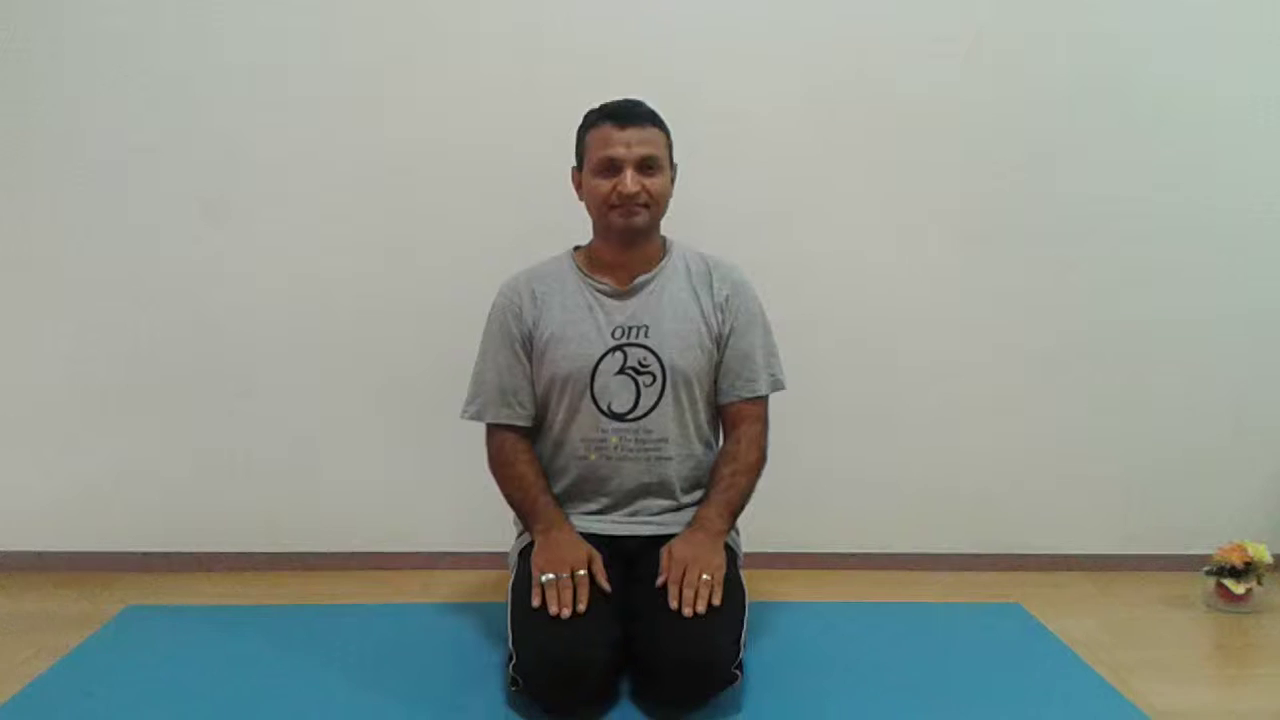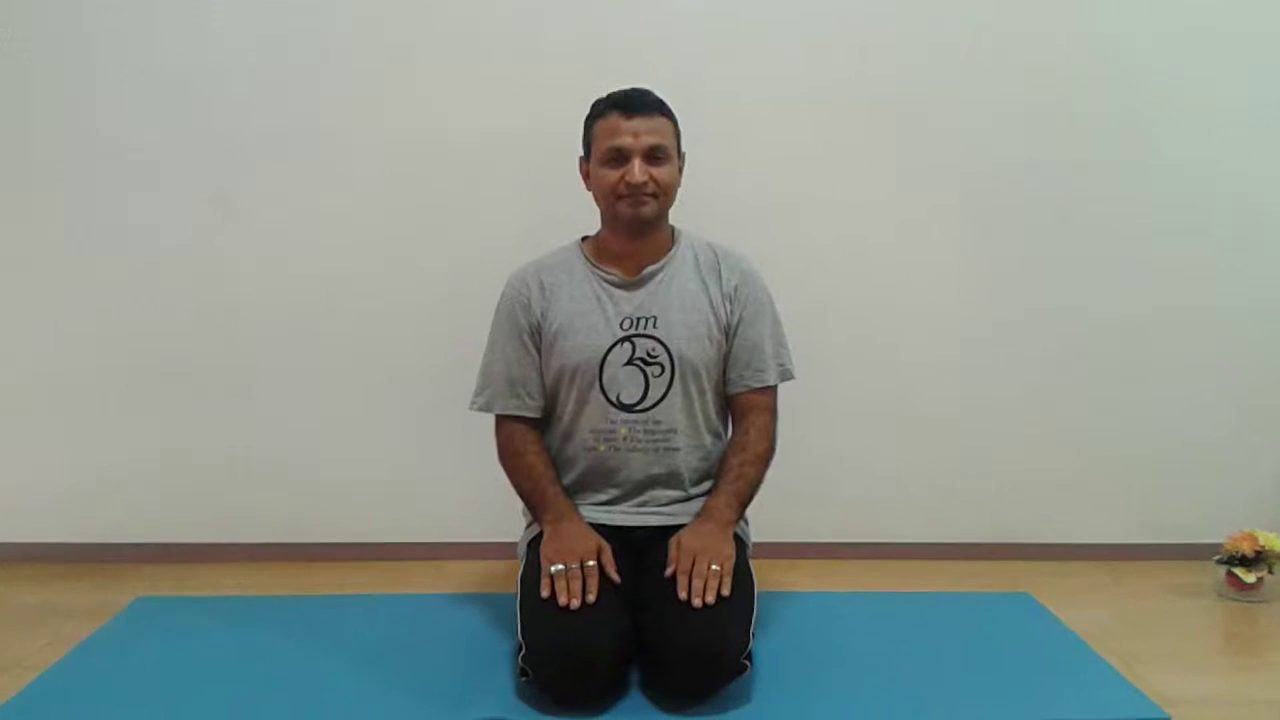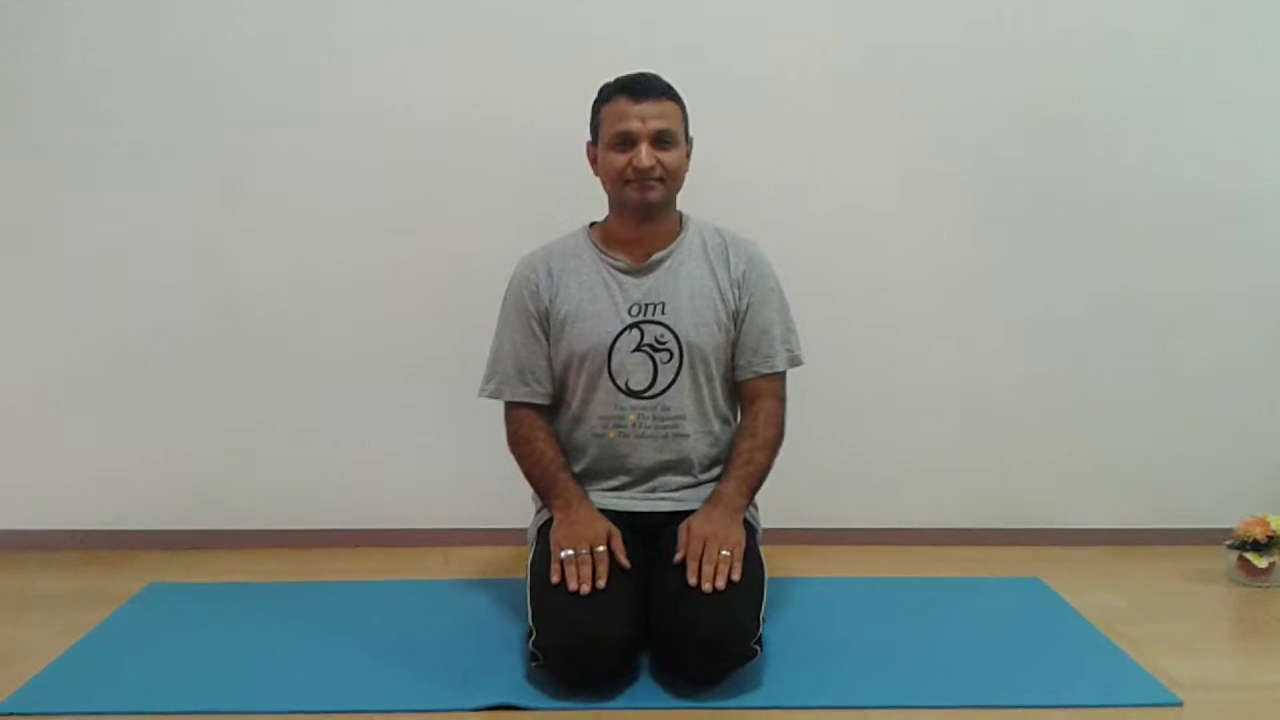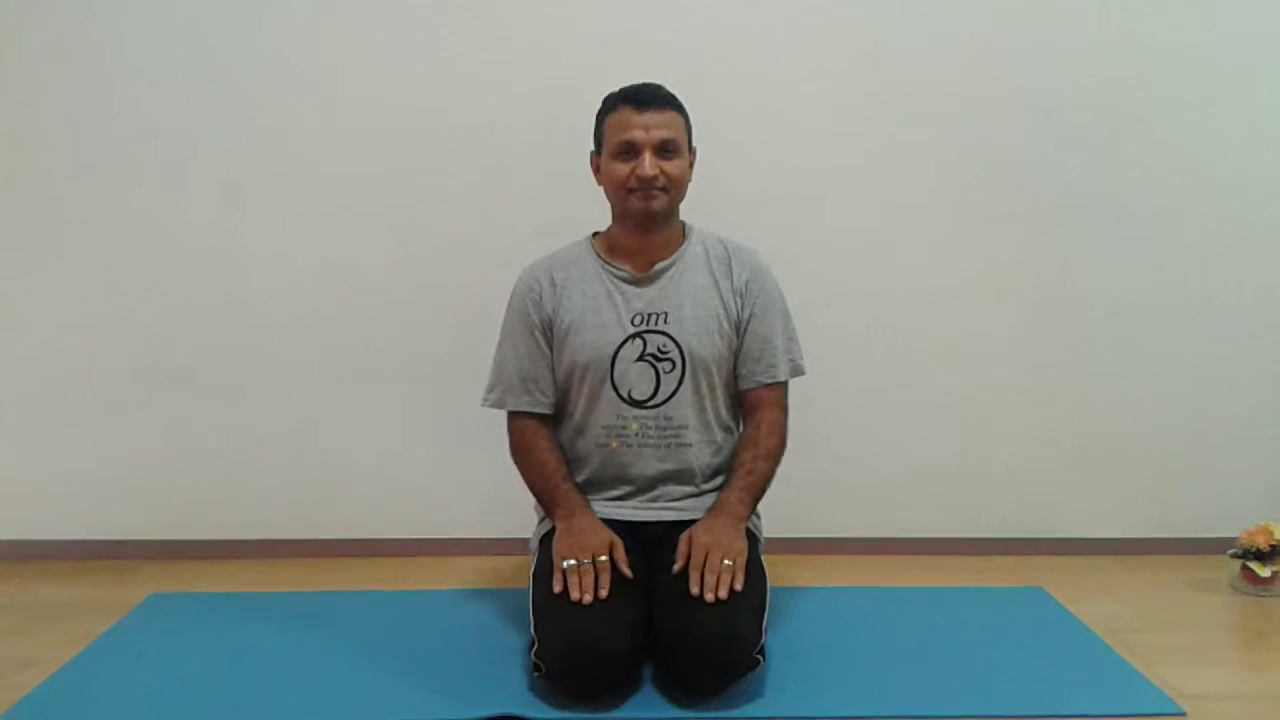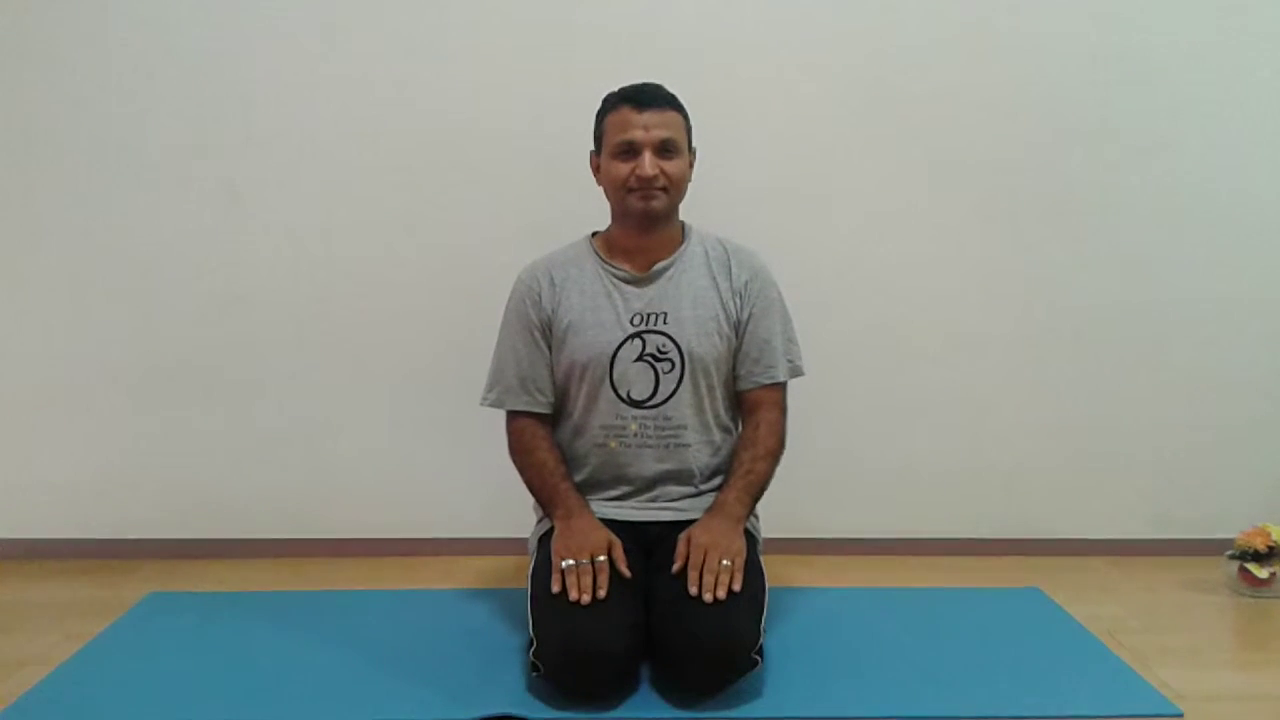
dt=0.4s
person 1, frame 1
left shoulder: (721, 289)
right shoulder: (527, 297)
left elbow: (746, 426)
right elbow: (507, 433)
left wrist: (708, 530)
right wrist: (552, 530)
left hip: (686, 527)
right hip: (568, 528)
left ankle: (644, 617)
right ankle: (603, 619)
person 1, frame 2
left shoulder: (729, 279)
right shoulder: (535, 287)
left elbow: (755, 415)
right elbow: (516, 424)
left wrist: (717, 520)
right wrist: (560, 521)
left hip: (695, 517)
right hip: (576, 519)
left knee: (701, 663)
right knee: (569, 669)
left ankle: (654, 608)
right ankle: (611, 607)
person 1, frame 3
left shoulder: (738, 264)
right shoulder: (543, 274)
left elbow: (763, 402)
right elbow: (525, 412)
left wrist: (726, 507)
right wrist: (570, 507)
left hip: (705, 503)
right hip: (586, 506)
left knee: (713, 647)
right knee: (580, 653)
left ankle: (662, 593)
right ankle: (624, 593)
person 1, frame 4
left shoulder: (741, 273)
right shoulder: (546, 283)
left elbow: (766, 410)
right elbow: (528, 420)
left wrist: (729, 515)
right wrist: (573, 517)
left hip: (707, 512)
right hip: (589, 515)
left knee: (713, 658)
right knee: (584, 664)
left ankle: (667, 602)
right ankle: (629, 603)
person 1, frame 5
left shoulder: (740, 274)
right shoulder: (545, 283)
left elbow: (764, 410)
right elbow: (527, 419)
left wrist: (727, 515)
right wrist: (571, 516)
left hip: (706, 513)
right hip: (587, 514)
left knee: (712, 658)
right knee: (583, 664)
left ankle: (665, 602)
right ankle: (623, 601)
